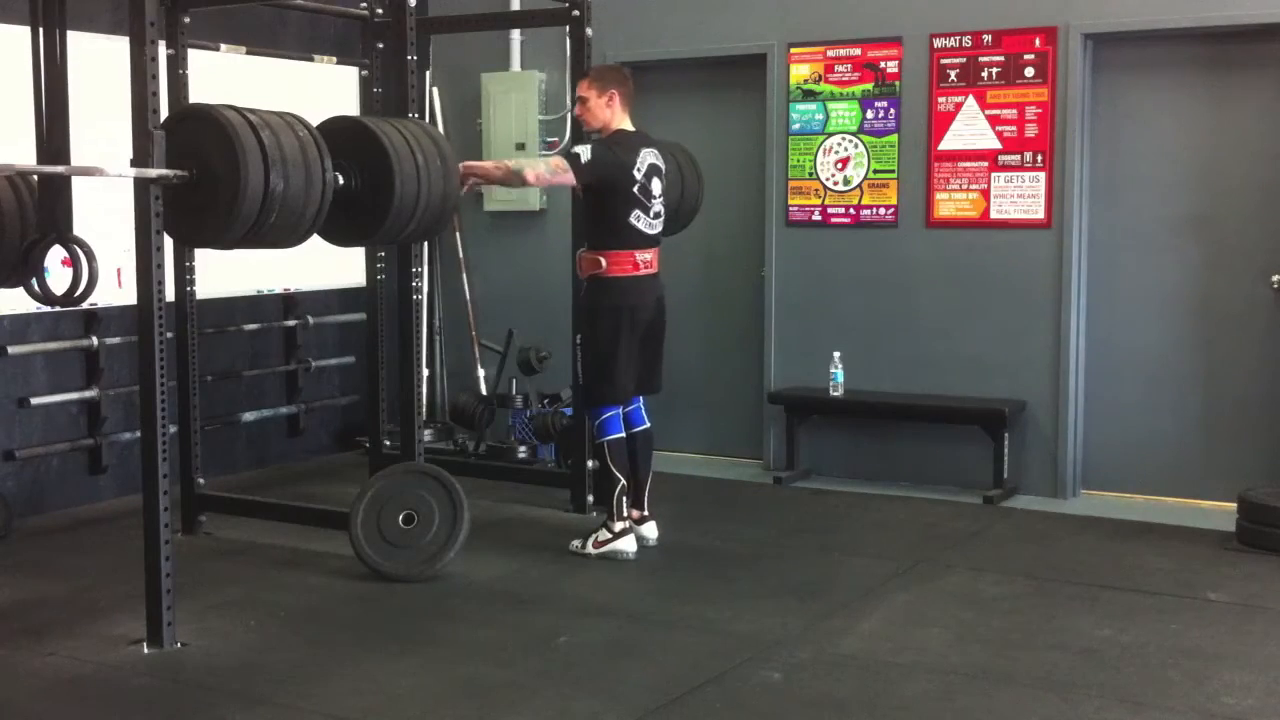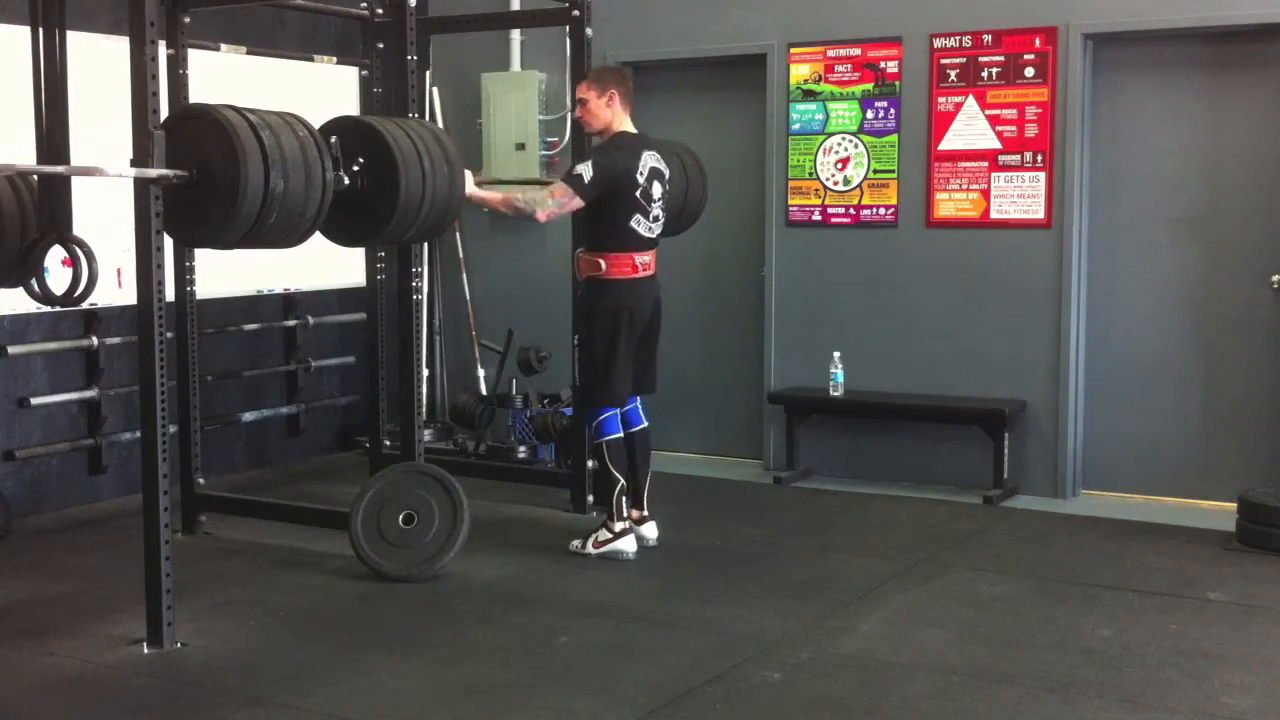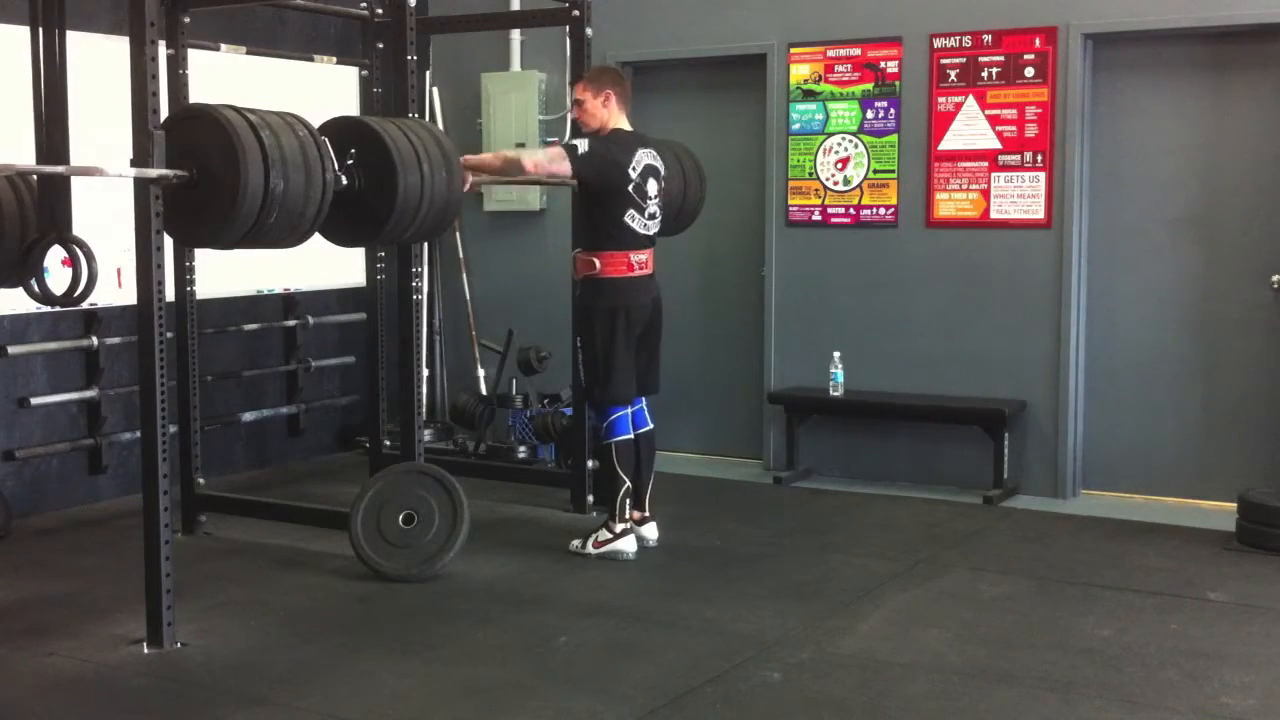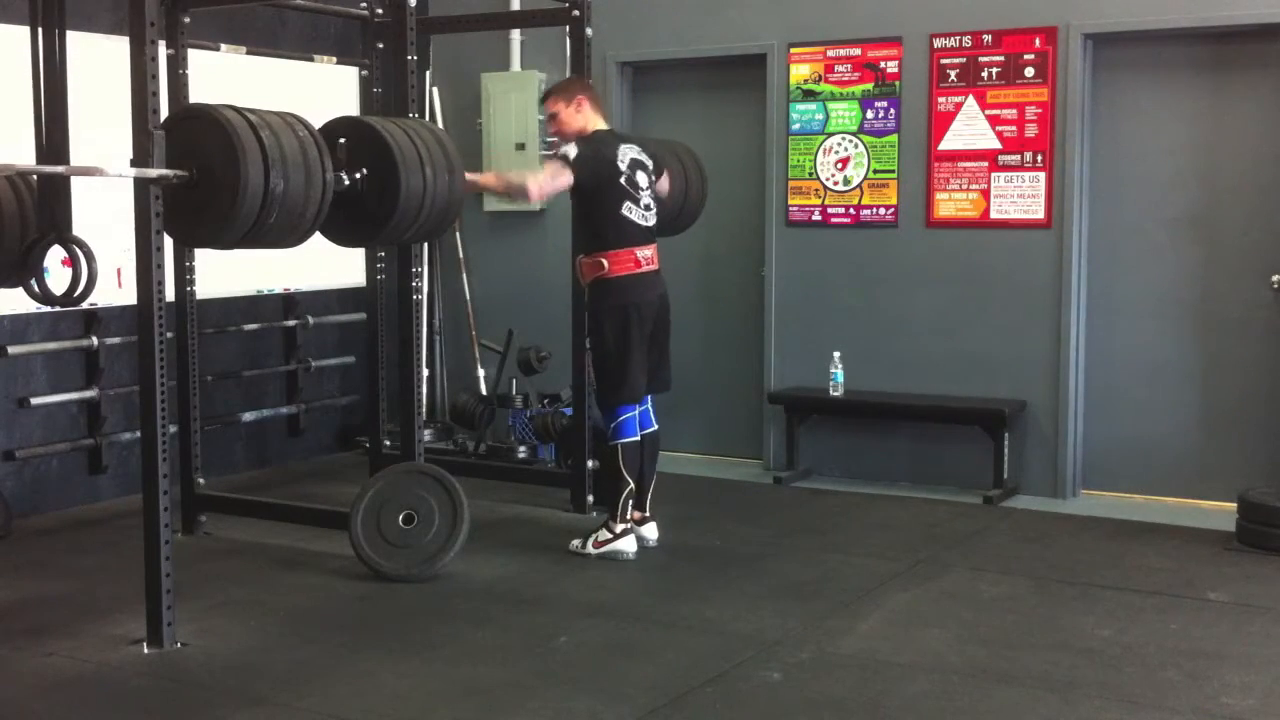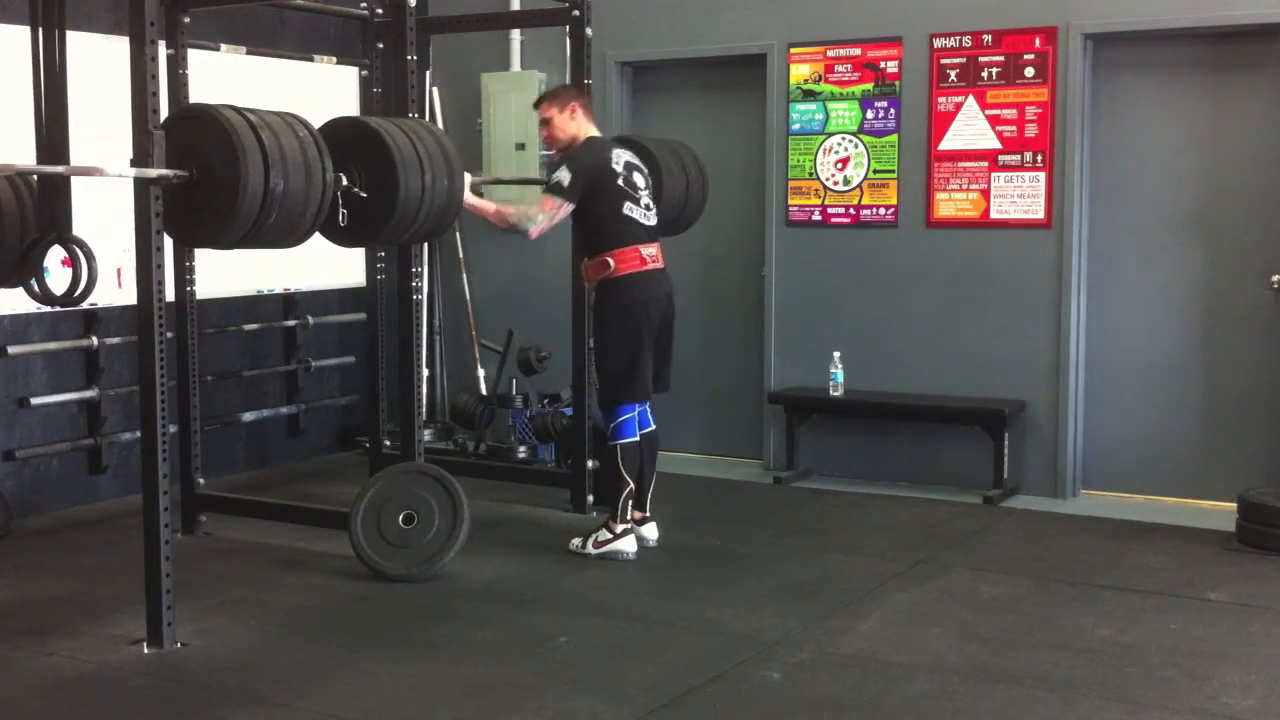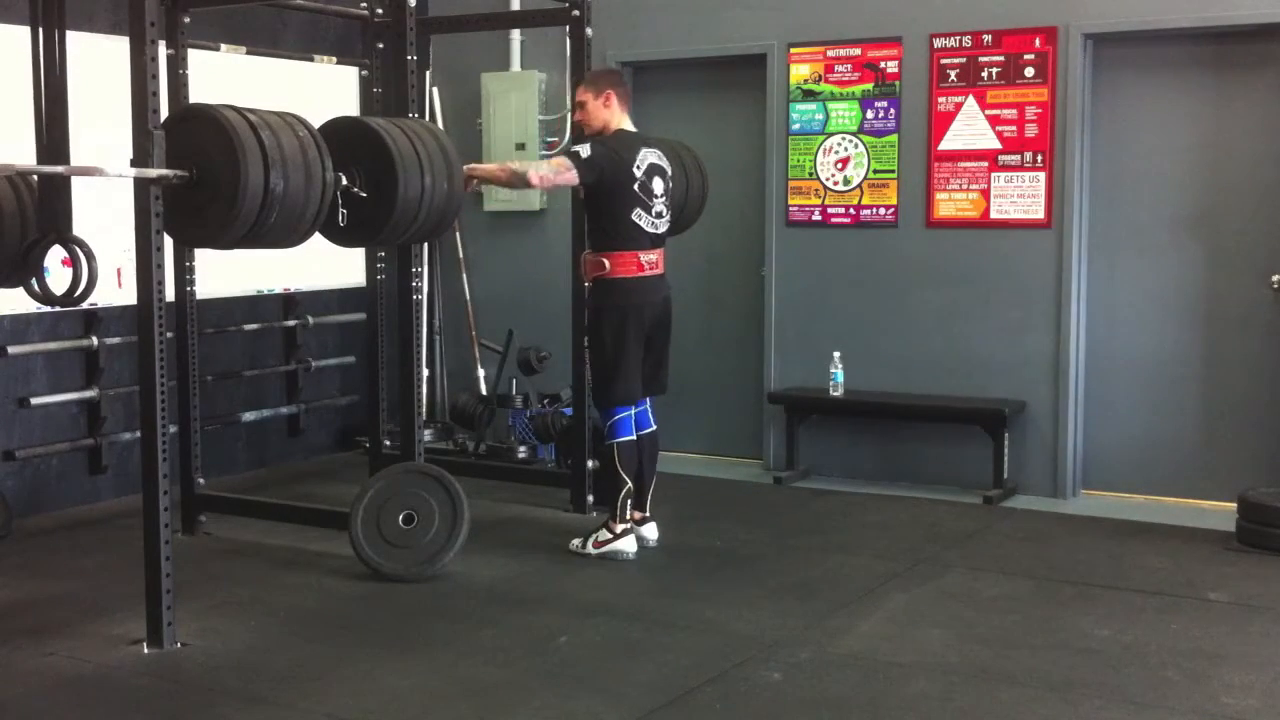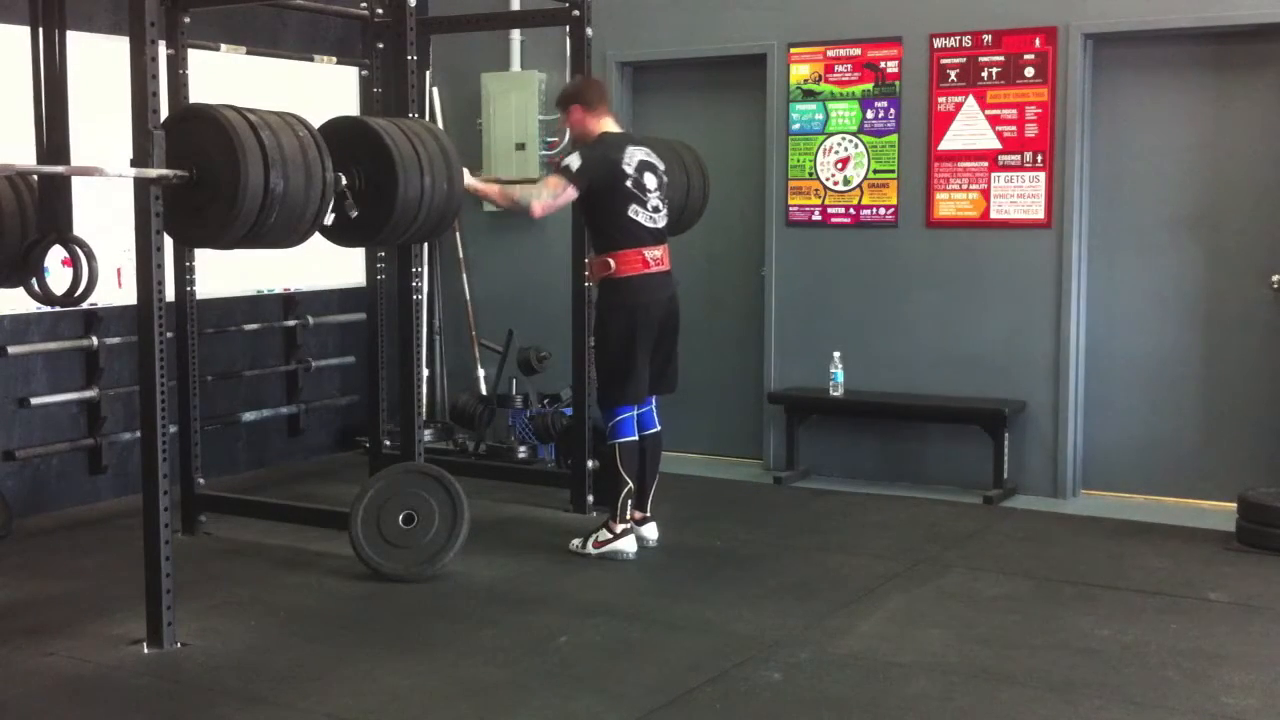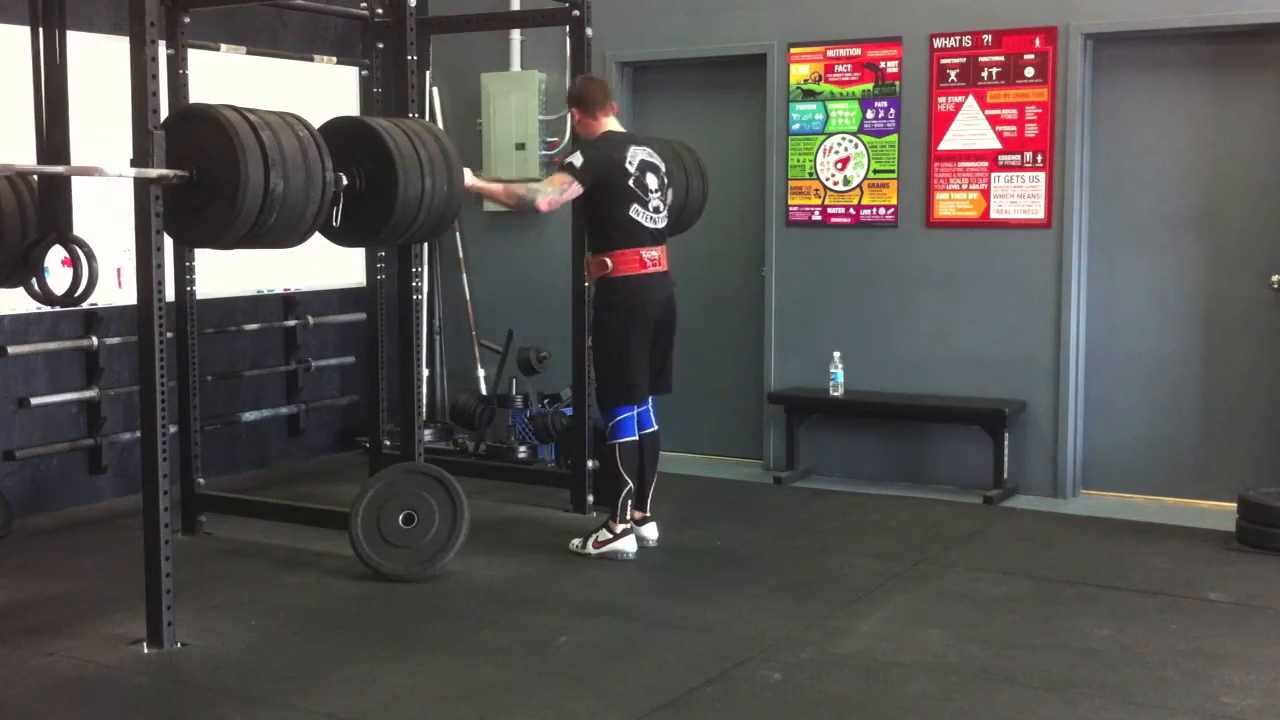
dt=0.3s
person 1, frame 1
left shoulder: (607, 152)
right shoulder: (648, 149)
left elbow: (532, 173)
left wrist: (468, 169)
left hip: (615, 291)
right hip: (646, 287)
left knee: (605, 405)
right knee: (631, 401)
left ankle: (618, 527)
right ankle: (640, 516)
person 1, frame 2
left shoulder: (609, 158)
right shoulder: (649, 151)
left elbow: (542, 207)
left wrist: (474, 192)
left hip: (611, 292)
right hip: (643, 289)
left knee: (601, 407)
right knee: (628, 402)
left ankle: (618, 527)
right ankle: (639, 515)
person 1, frame 3
left shoulder: (603, 150)
right shoulder: (646, 151)
left elbow: (529, 163)
left wrist: (466, 164)
left hip: (610, 292)
right hip: (642, 288)
left knee: (612, 408)
right knee: (634, 402)
left ankle: (619, 528)
right ankle: (641, 516)
person 1, frame 4
left shoulder: (588, 150)
right shoulder: (633, 148)
left elbow: (531, 186)
right elbow: (664, 186)
left wrist: (469, 178)
left hip: (618, 291)
right hip: (649, 287)
left knee: (621, 406)
right knee: (639, 402)
left ankle: (619, 528)
right ankle: (641, 516)
person 1, frame 5
left shoulder: (582, 162)
right shoulder: (620, 154)
left elbow: (532, 224)
left wrist: (468, 198)
left hip: (624, 293)
right hip: (655, 287)
left knee: (621, 407)
right knee: (638, 404)
left ankle: (620, 529)
right ankle: (641, 516)
person 1, frame 6
left shoulder: (605, 151)
right shoulder: (653, 154)
left elbow: (535, 175)
left wrist: (470, 171)
left hip: (620, 293)
right hip: (653, 289)
left knee: (617, 408)
right knee: (639, 405)
left ankle: (619, 529)
right ankle: (641, 517)
person 1, frame 7
left shoulder: (594, 156)
right shoulder: (644, 152)
left elbow: (534, 202)
left wrist: (472, 186)
left hip: (626, 292)
right hip: (661, 287)
left knee: (619, 406)
right knee: (644, 403)
left ankle: (619, 529)
right ankle: (642, 517)
person 1, frame 8
left shoulder: (596, 155)
right shoulder: (647, 152)
left elbow: (541, 198)
left wrist: (474, 184)
left hip: (623, 291)
right hip: (659, 287)
left knee: (619, 407)
right knee: (641, 403)
left ankle: (619, 529)
right ankle: (642, 516)
